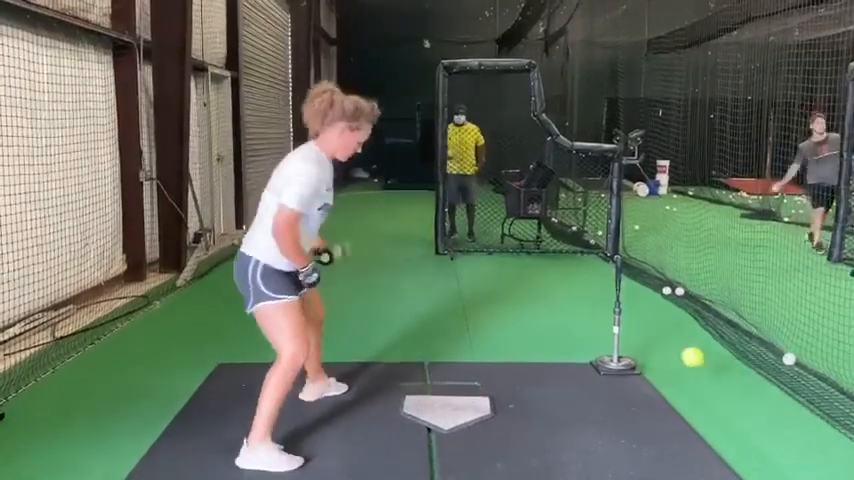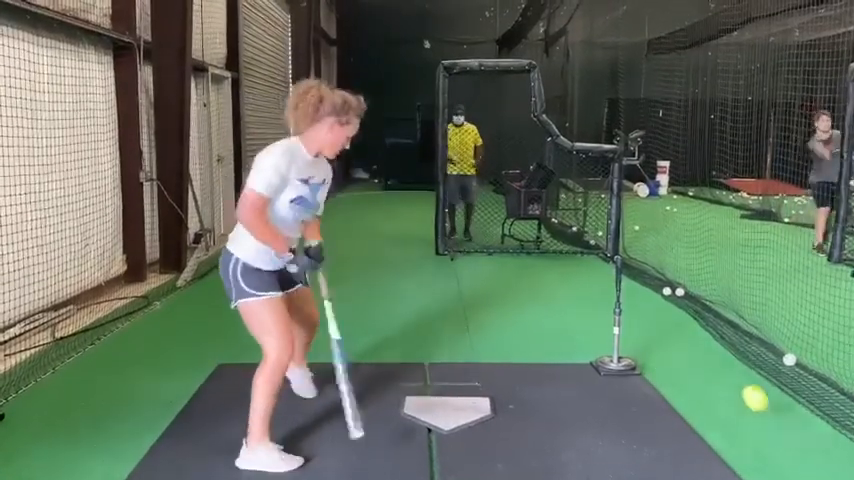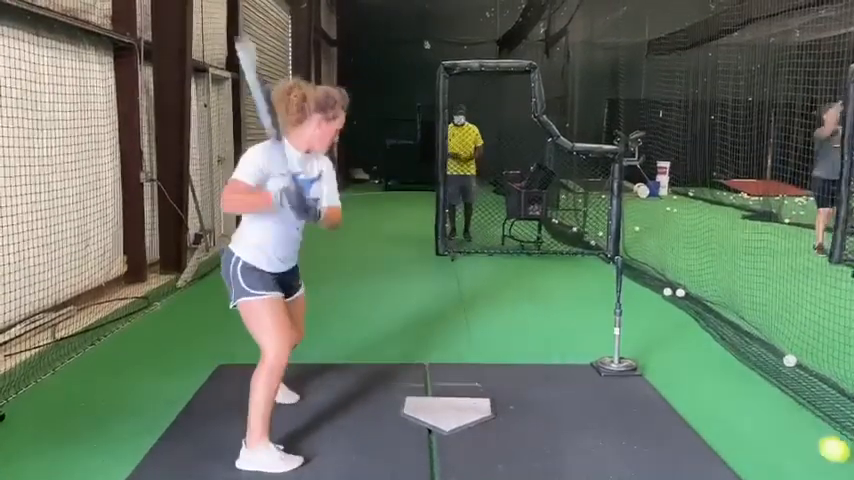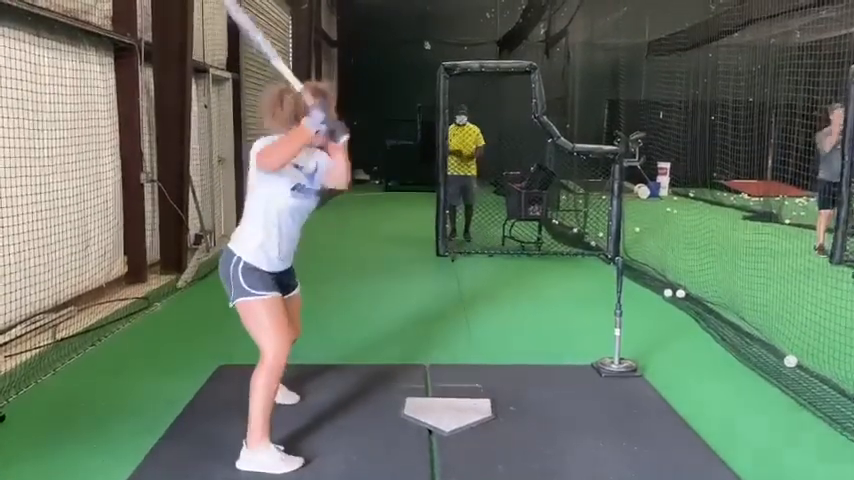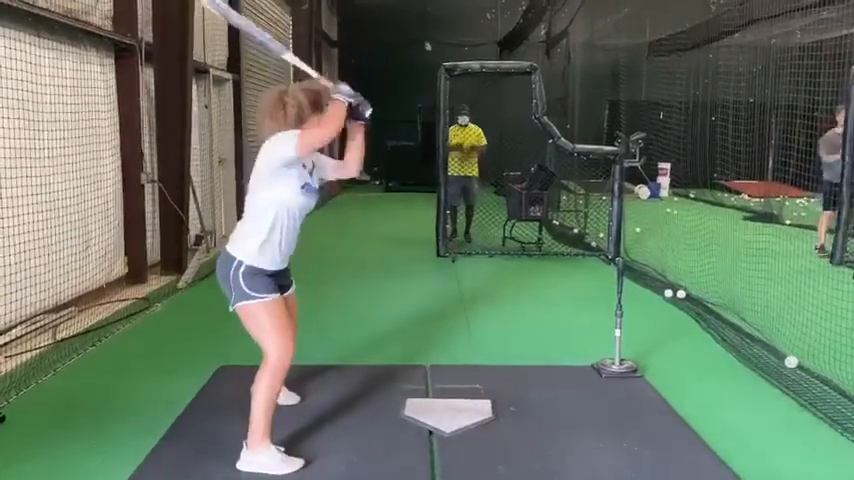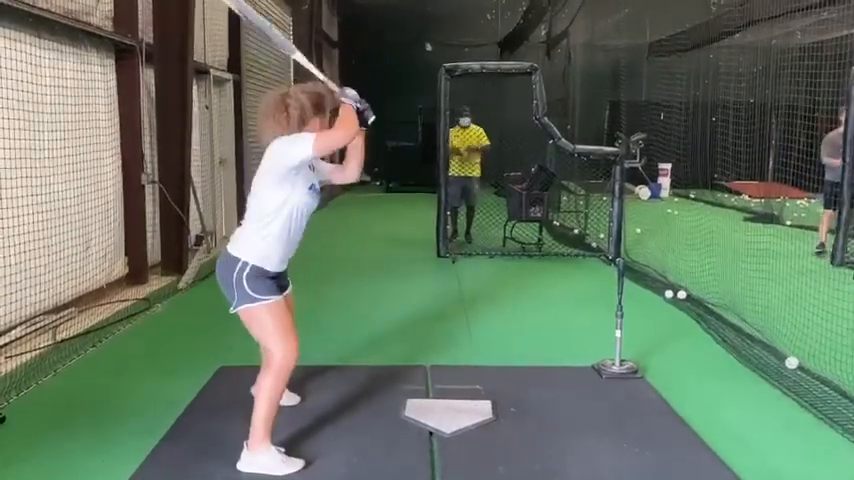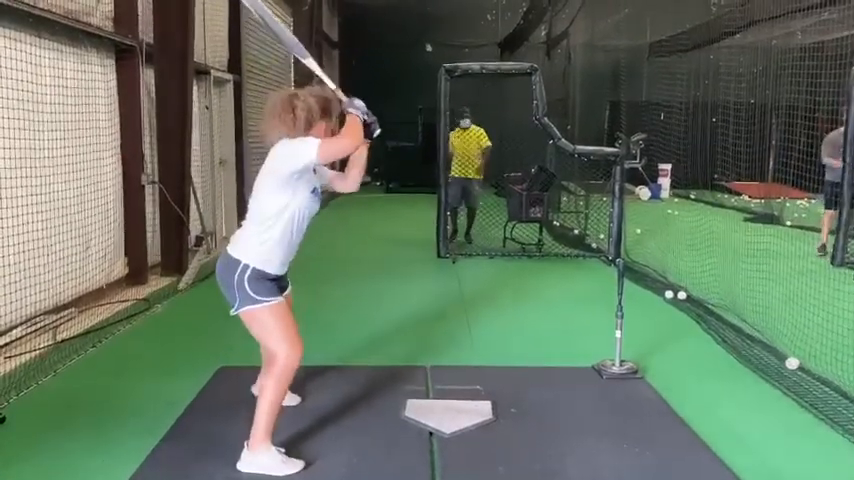
dt=0.2s
person 1, frame 1
left shoulder: (320, 163)
right shoulder: (307, 166)
right elbow: (282, 230)
left wrist: (320, 246)
right wrist: (306, 267)
left hip: (286, 266)
right hip: (261, 268)
left knee: (314, 322)
right knee: (293, 354)
left ankle: (316, 382)
right ankle: (256, 445)
person 1, frame 2
left shoulder: (323, 169)
right shoulder: (278, 157)
right elbow: (248, 213)
left wrist: (313, 242)
right wrist: (289, 250)
left hip: (282, 264)
right hip: (247, 264)
left knee: (310, 322)
right knee: (278, 350)
left ankle: (297, 366)
right ankle: (255, 447)
person 1, frame 3
left shoulder: (323, 165)
right shoulder: (263, 154)
left elbow: (334, 217)
right elbow: (230, 201)
left wrist: (319, 212)
right wrist: (280, 201)
left hip: (285, 266)
right hip: (248, 264)
left knee: (294, 336)
right knee: (276, 351)
left ankle: (271, 383)
right ankle: (255, 447)
person 1, frame 4
left shoulder: (317, 158)
right shoulder: (266, 147)
left elbow: (342, 181)
right elbow: (268, 162)
left wrist: (337, 139)
right wrist: (312, 123)
left hip: (281, 265)
right hip: (247, 264)
left knee: (290, 333)
right knee: (276, 349)
left ankle: (268, 384)
right ankle: (256, 448)
person 1, frame 5
left shoulder: (309, 160)
right shoulder: (279, 147)
left elbow: (350, 168)
right elbow: (327, 131)
left wrist: (358, 122)
right wrist: (340, 99)
left hip: (273, 264)
right hip: (244, 267)
left knee: (285, 331)
right knee: (280, 350)
left ankle: (267, 385)
right ankle: (256, 449)
person 1, frame 6
left shoulder: (308, 162)
right shoulder: (286, 149)
left elbow: (349, 173)
right elbow: (344, 134)
left wrist: (360, 124)
right wrist: (348, 104)
left hip: (269, 266)
right hip: (245, 268)
left knee: (280, 333)
right knee: (285, 351)
left ankle: (265, 384)
right ankle: (257, 450)
person 1, frame 7
left shoulder: (309, 163)
right shoulder: (291, 151)
left elbow: (348, 183)
right elbow: (348, 144)
left wrist: (365, 137)
right wrist: (355, 114)
left hip: (268, 267)
right hip: (246, 270)
left knee: (279, 332)
right knee: (289, 352)
left ankle: (265, 383)
person 2, frame 1
left shoulder: (837, 139)
right shoulder: (805, 146)
right elbow: (795, 166)
right wrist: (783, 182)
left hip: (833, 184)
right hip: (815, 183)
left knee: (824, 212)
right knee: (819, 210)
left ankle: (812, 232)
right ankle: (817, 242)
person 2, frame 2
left shoulder: (839, 136)
right shoulder: (813, 142)
right elbow: (819, 150)
right wrist: (824, 153)
left hip: (836, 181)
right hip: (819, 181)
left knee: (830, 210)
right knee: (823, 210)
left ankle: (823, 232)
right ankle: (818, 243)
person 2, frame 3
left shoulder: (843, 132)
right shoulder: (819, 133)
right elbow: (827, 131)
right wrist: (835, 109)
left hip: (839, 178)
right hip: (822, 178)
left knee: (837, 210)
right knee: (823, 211)
right ankle: (819, 243)
person 2, frame 4
right shoulder: (822, 135)
right elbow: (826, 147)
right wrist: (836, 132)
right hip: (827, 180)
right knee: (825, 212)
right ankle: (820, 244)
person 2, frame 5
right shoulder: (827, 137)
right elbow: (824, 158)
right wrist: (841, 155)
right hip: (831, 181)
right knee: (828, 213)
right ankle: (821, 244)
person 2, frame 6
right shoulder: (831, 137)
right elbow: (824, 159)
right wrist: (841, 163)
right hip: (833, 180)
right knee: (829, 212)
right ankle: (821, 242)
person 2, frame 7
right shoulder: (833, 136)
right elbow: (825, 158)
right wrist: (840, 164)
right hip: (833, 180)
right knee: (830, 212)
right ankle: (823, 244)
person 3, frame 1
left shoulder: (474, 129)
right shoulder: (446, 130)
left elbow: (480, 146)
left wrist: (481, 162)
left hip: (469, 171)
right hip: (452, 171)
left knee: (470, 202)
right knee: (451, 201)
left ankle: (471, 231)
right ankle: (452, 227)
person 3, frame 2
left shoulder: (472, 129)
right shoulder: (446, 130)
left elbow: (479, 147)
left wrist: (478, 159)
right wrist: (447, 158)
left hip: (469, 171)
right hip: (451, 172)
left knee: (469, 202)
right knee: (451, 201)
left ankle: (467, 229)
right ankle: (452, 228)
person 3, frame 3
left shoulder: (473, 130)
right shoulder: (447, 130)
left elbow: (480, 148)
left wrist: (473, 156)
right wrist: (451, 155)
left hip: (469, 172)
right hip: (452, 172)
left knee: (468, 203)
right knee: (451, 202)
left ankle: (467, 230)
right ankle: (453, 229)
person 3, frame 4
left shoulder: (475, 130)
right shoulder: (448, 130)
left elbow: (481, 149)
left wrist: (474, 155)
right wrist: (452, 152)
left hip: (470, 172)
right hip: (453, 172)
left knee: (469, 204)
right knee: (452, 203)
left ankle: (467, 230)
right ankle: (453, 229)
person 3, frame 5
left shoulder: (477, 130)
right shoulder: (450, 131)
left elbow: (484, 148)
left wrist: (476, 148)
right wrist: (453, 147)
left hip: (471, 173)
right hip: (454, 173)
left knee: (470, 204)
right knee: (453, 203)
left ankle: (467, 231)
right ankle: (454, 230)
person 3, frame 6
left shoulder: (478, 131)
right shoulder: (452, 132)
left elbow: (486, 147)
left wrist: (476, 148)
right wrist: (452, 151)
left hip: (472, 174)
right hip: (455, 174)
left knee: (471, 205)
right knee: (453, 204)
left ankle: (468, 232)
right ankle: (454, 230)
person 3, frame 7
left shoulder: (479, 132)
right shoulder: (453, 135)
left elbow: (487, 150)
right elbow: (450, 154)
left wrist: (482, 164)
left hip: (474, 176)
right hip: (456, 175)
left knee: (472, 206)
right knee: (453, 205)
left ankle: (468, 232)
right ankle: (454, 230)
